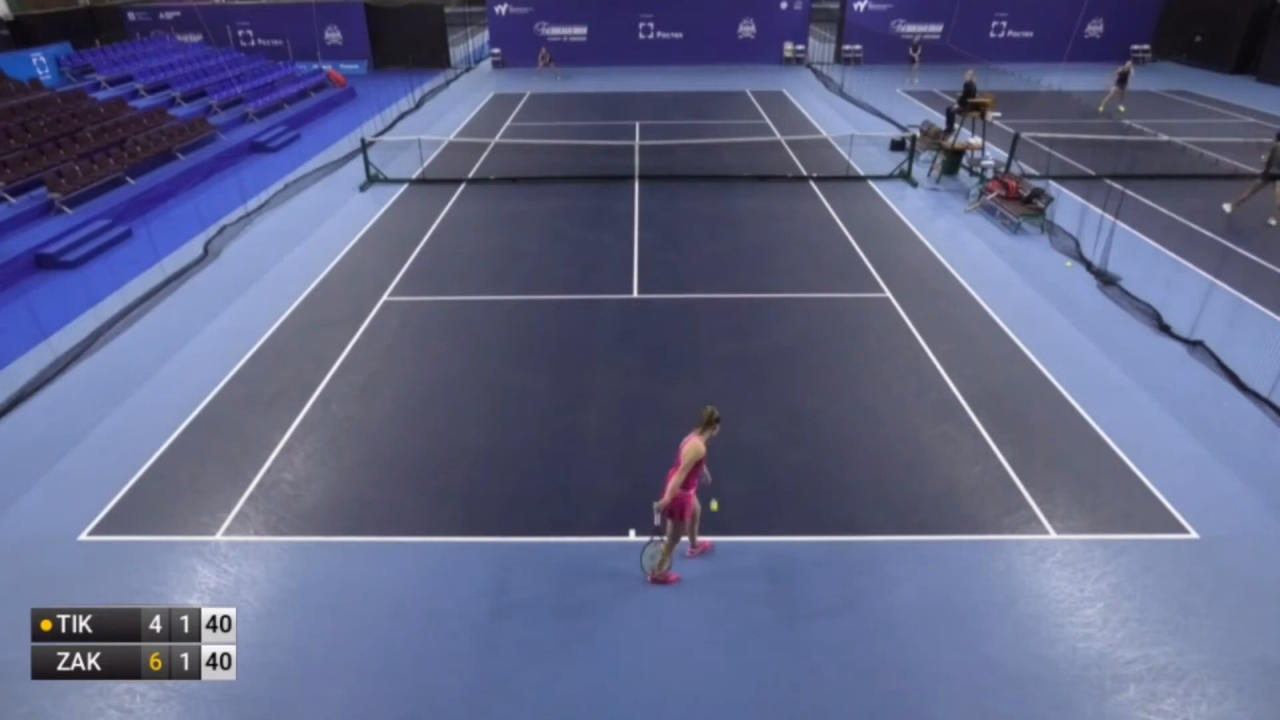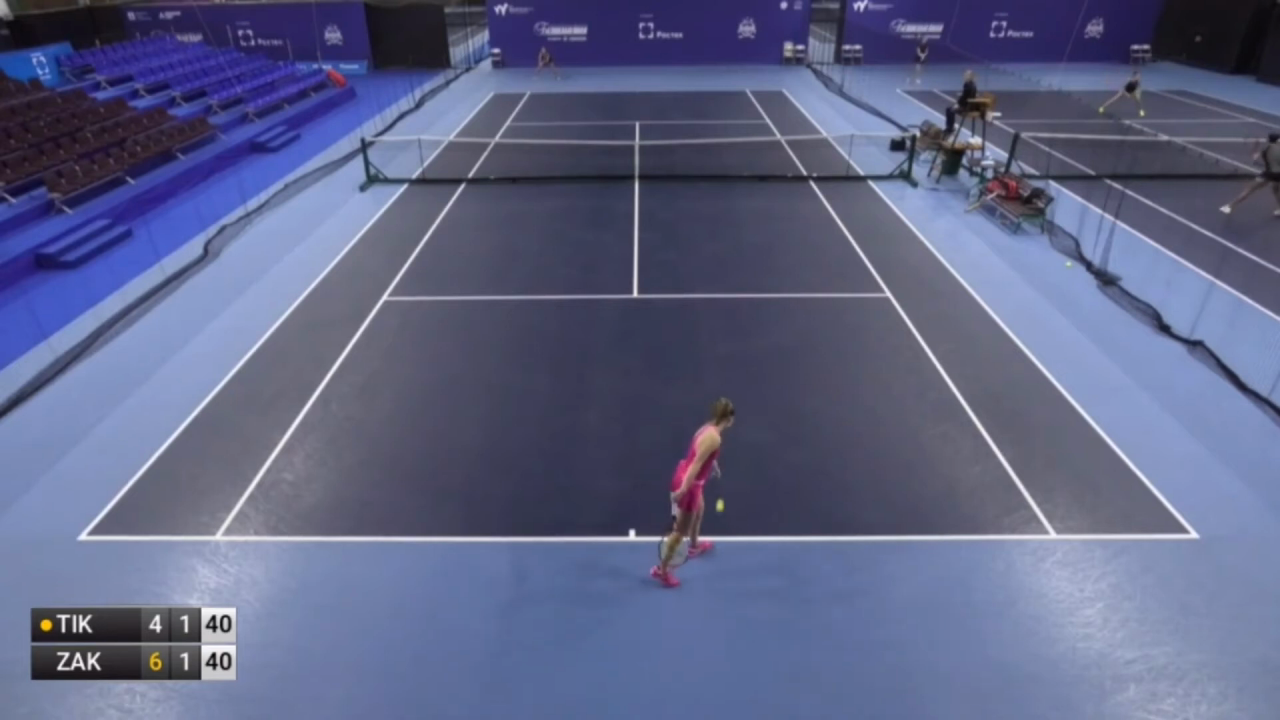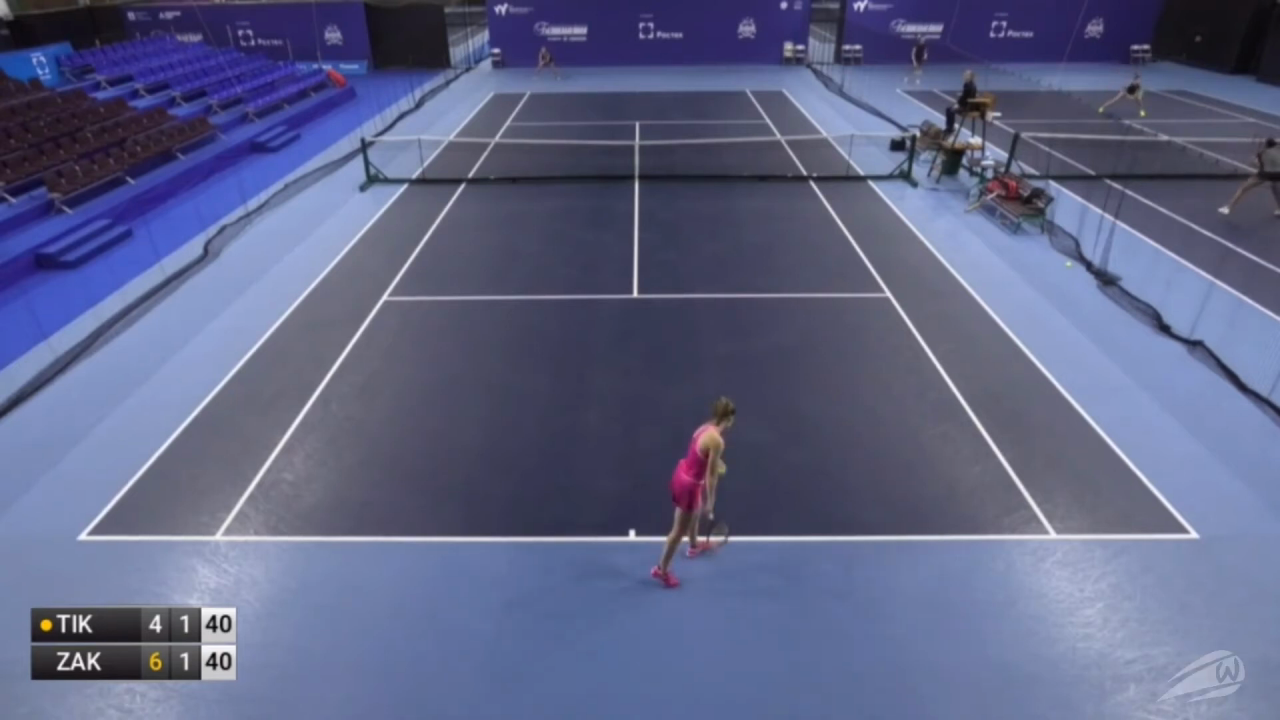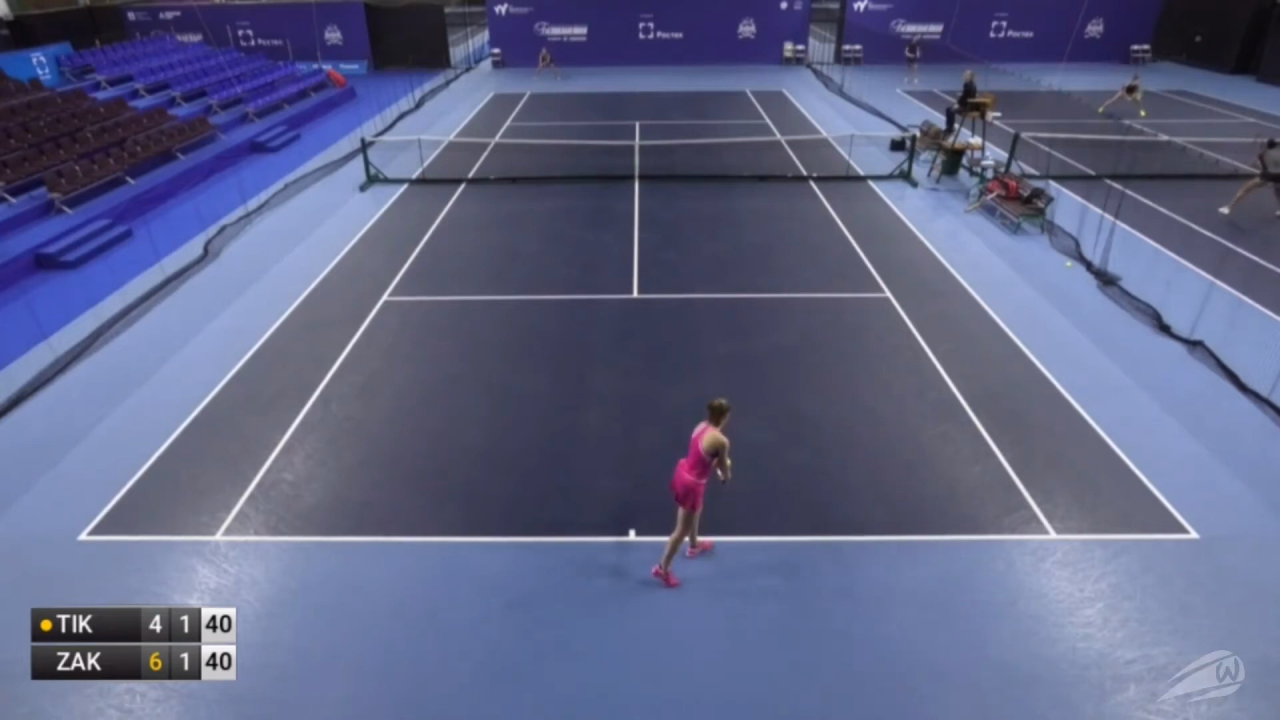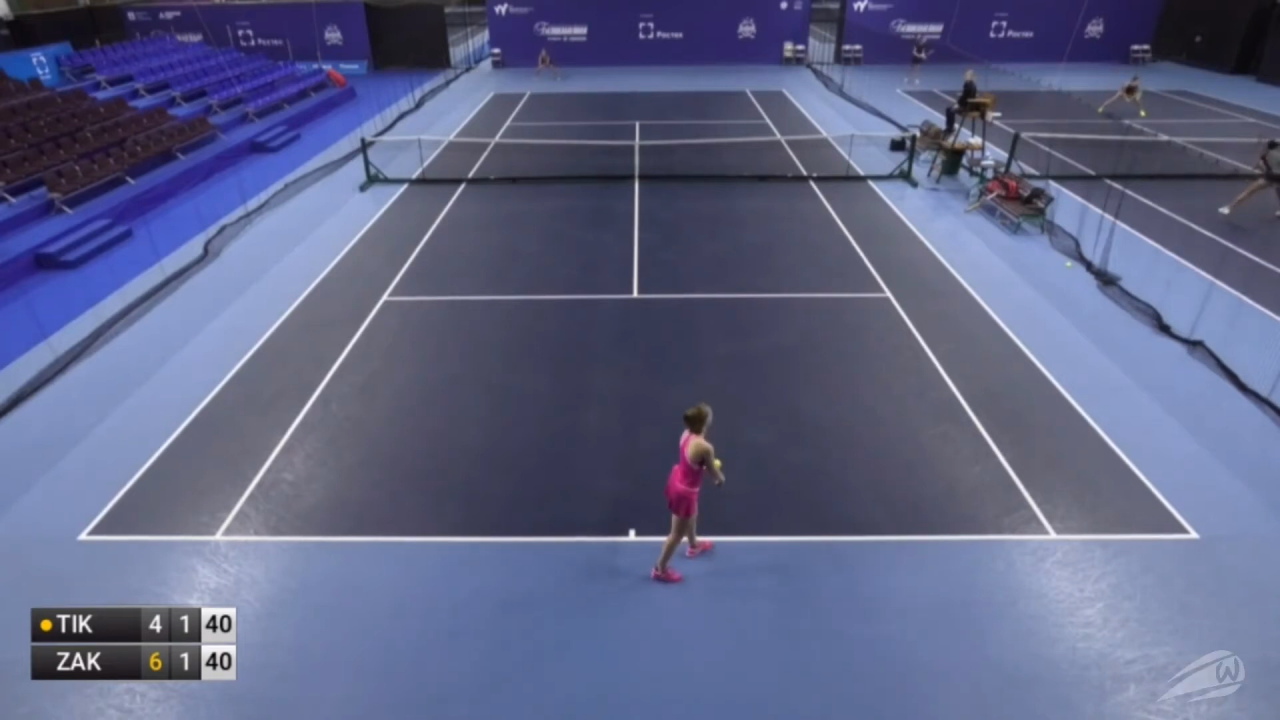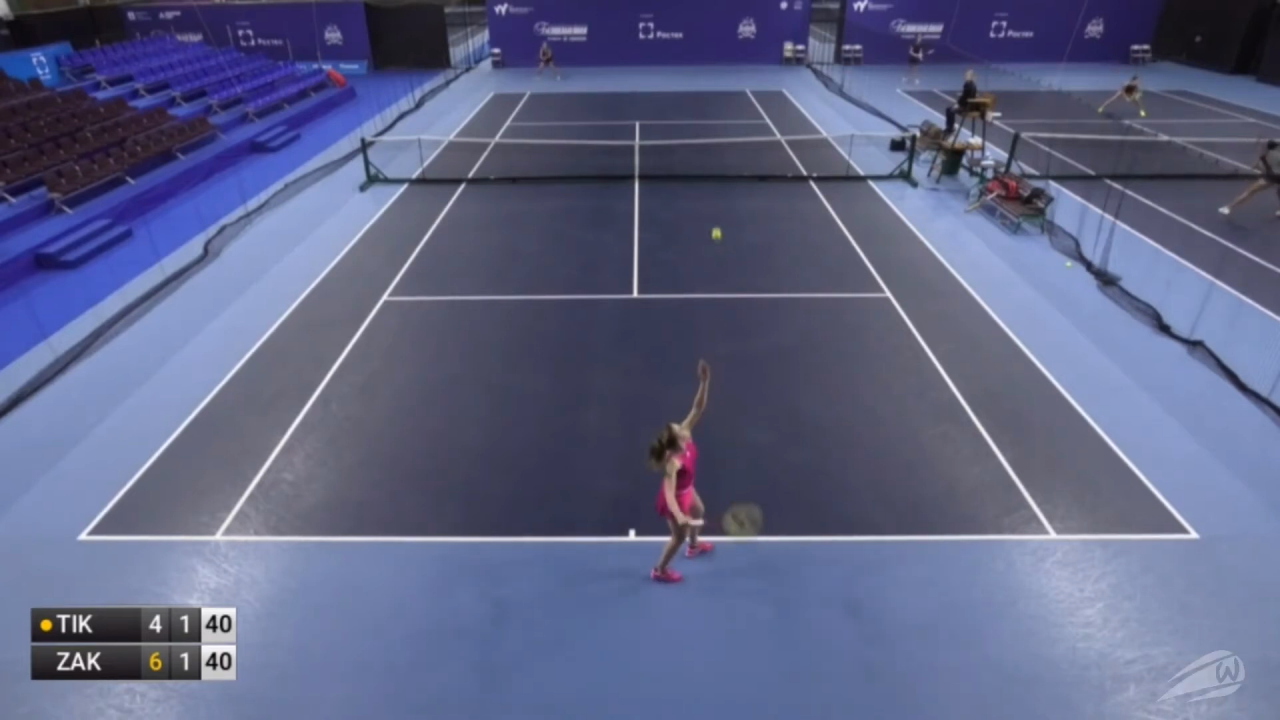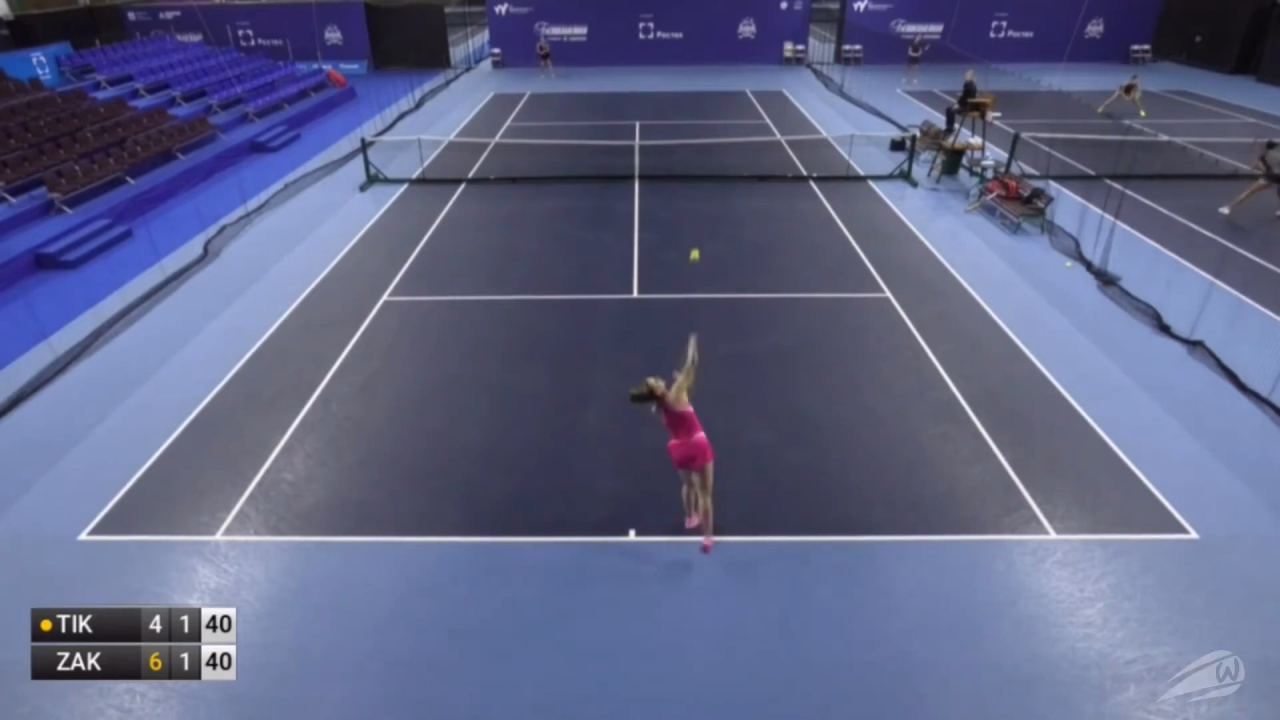
dt=0.7s
person 1, frame 1
left shoulder: (694, 437)
right shoulder: (699, 448)
right elbow: (681, 473)
left wrist: (704, 473)
right wrist: (667, 498)
left hip: (684, 489)
right hip: (680, 493)
left knee: (696, 512)
right knee: (674, 537)
left ankle: (695, 546)
right ankle: (658, 573)
person 1, frame 2
left shoulder: (707, 428)
right shoulder: (714, 438)
right elbow: (696, 463)
left wrist: (714, 467)
right wrist: (683, 489)
left hip: (685, 477)
right hip: (689, 484)
left knee: (699, 509)
right knee: (680, 530)
left ankle: (695, 546)
right ankle: (661, 569)
person 1, frame 3
left shoulder: (705, 428)
right shoulder: (717, 441)
right elbow: (711, 474)
left wrist: (715, 461)
right wrist: (711, 501)
left hip: (682, 474)
right hip: (689, 484)
left knee: (696, 510)
right knee: (679, 530)
left ankle: (694, 546)
right ankle: (661, 569)
person 1, frame 4
left shoulder: (702, 426)
right shoulder: (721, 441)
right elbow: (723, 466)
right wrist: (726, 476)
left hip: (683, 472)
right hip: (692, 484)
left knee: (696, 512)
right knee: (682, 530)
left ankle: (694, 545)
right ankle: (662, 568)
person 1, frame 5
left shoulder: (688, 433)
right shoulder: (705, 447)
right elbow: (713, 472)
left wrist: (706, 464)
right wrist: (720, 479)
left hip: (678, 479)
right hip: (684, 492)
left knee: (692, 516)
right knee: (677, 534)
left ankle: (694, 545)
right ankle: (660, 569)
person 1, frame 6
left shoulder: (685, 434)
right shoulder: (673, 463)
left elbow: (698, 408)
right elbow: (669, 495)
left wrist: (705, 380)
right wrist: (679, 517)
left hip: (686, 490)
right hip: (677, 498)
left knee: (699, 512)
right knee: (679, 537)
left ankle: (694, 545)
right ankle: (659, 570)
person 1, frame 7
left shoulder: (661, 403)
right shoulder: (674, 396)
right elbow: (688, 369)
right wrist: (692, 347)
left hip: (678, 449)
right hip: (697, 448)
left knee: (688, 483)
right knee: (705, 492)
left ankle: (691, 516)
right ankle: (708, 537)
